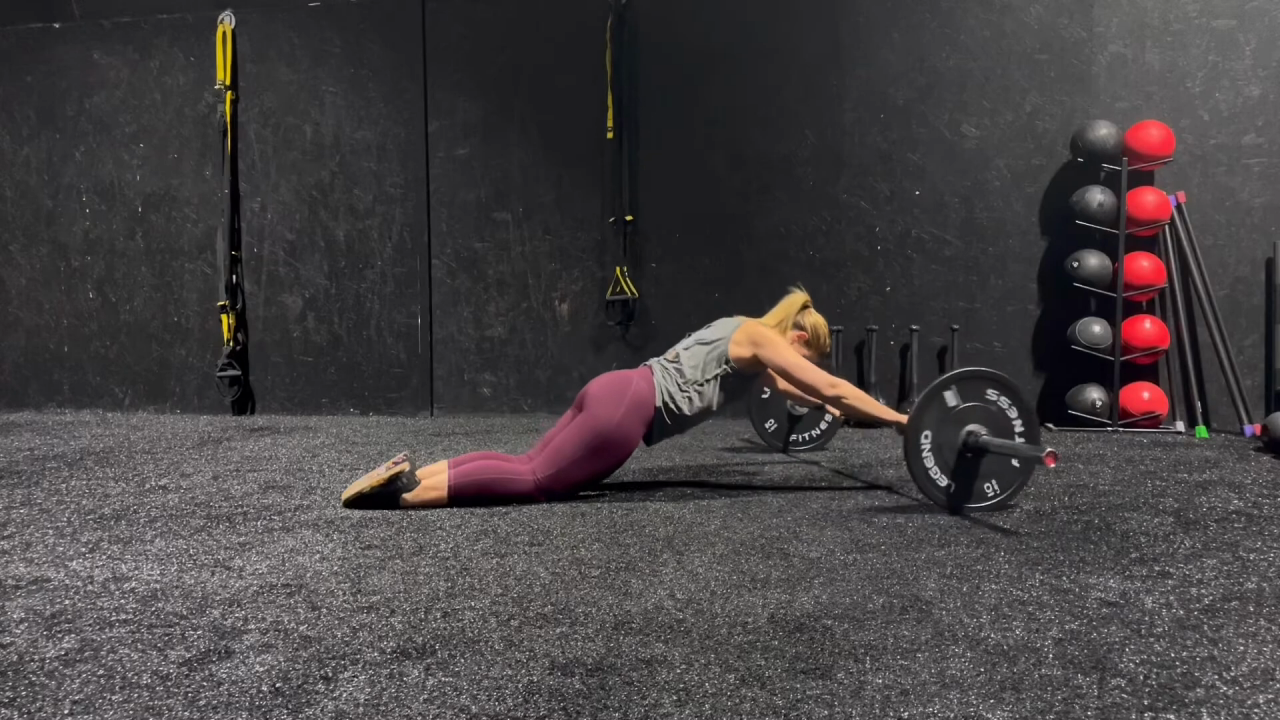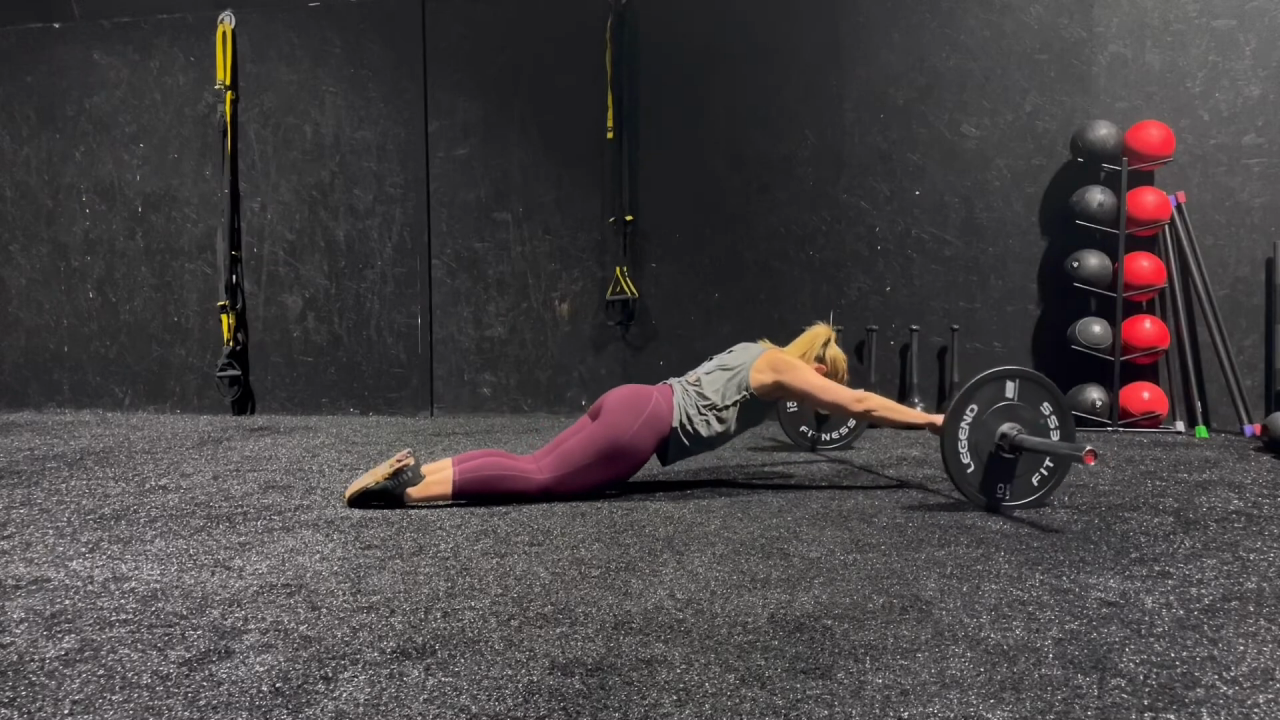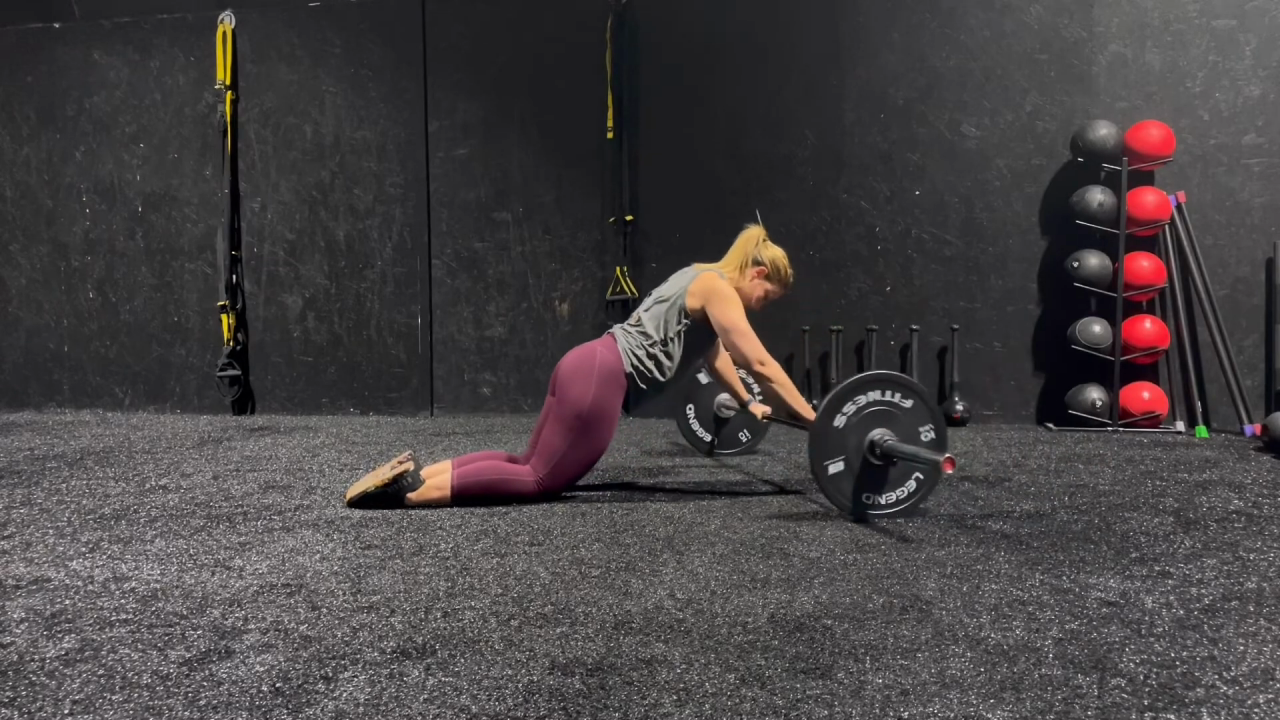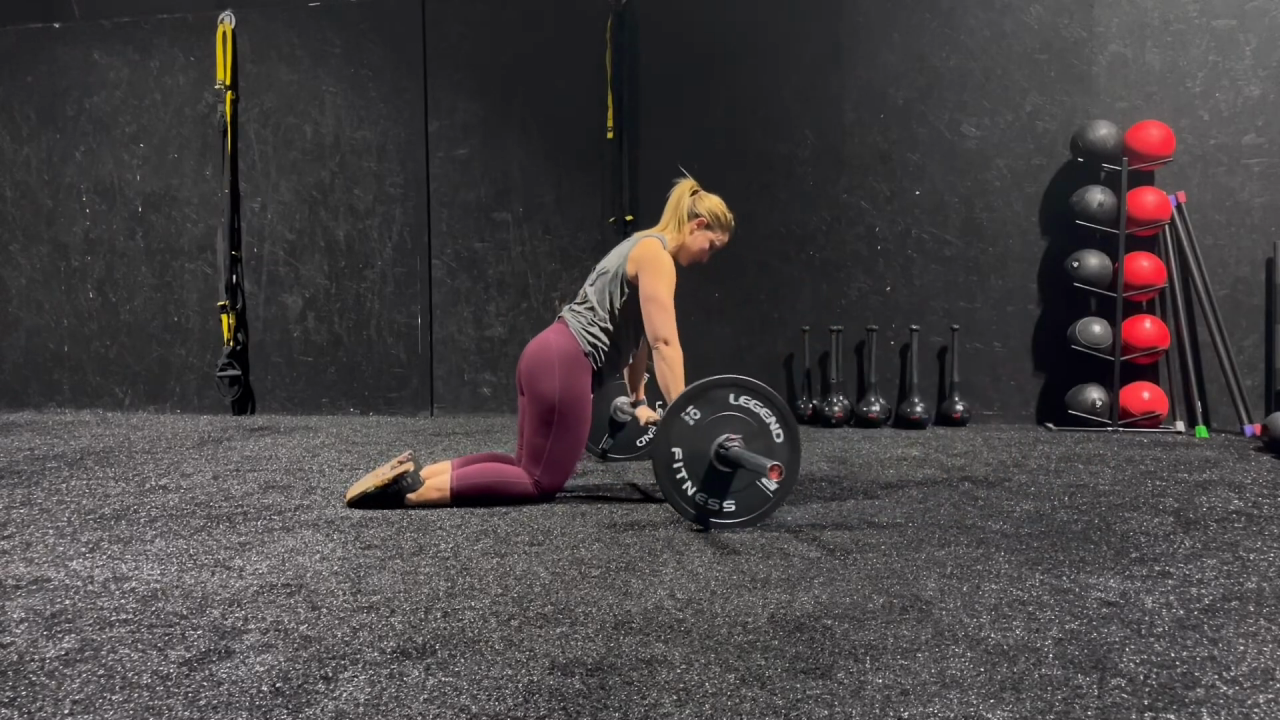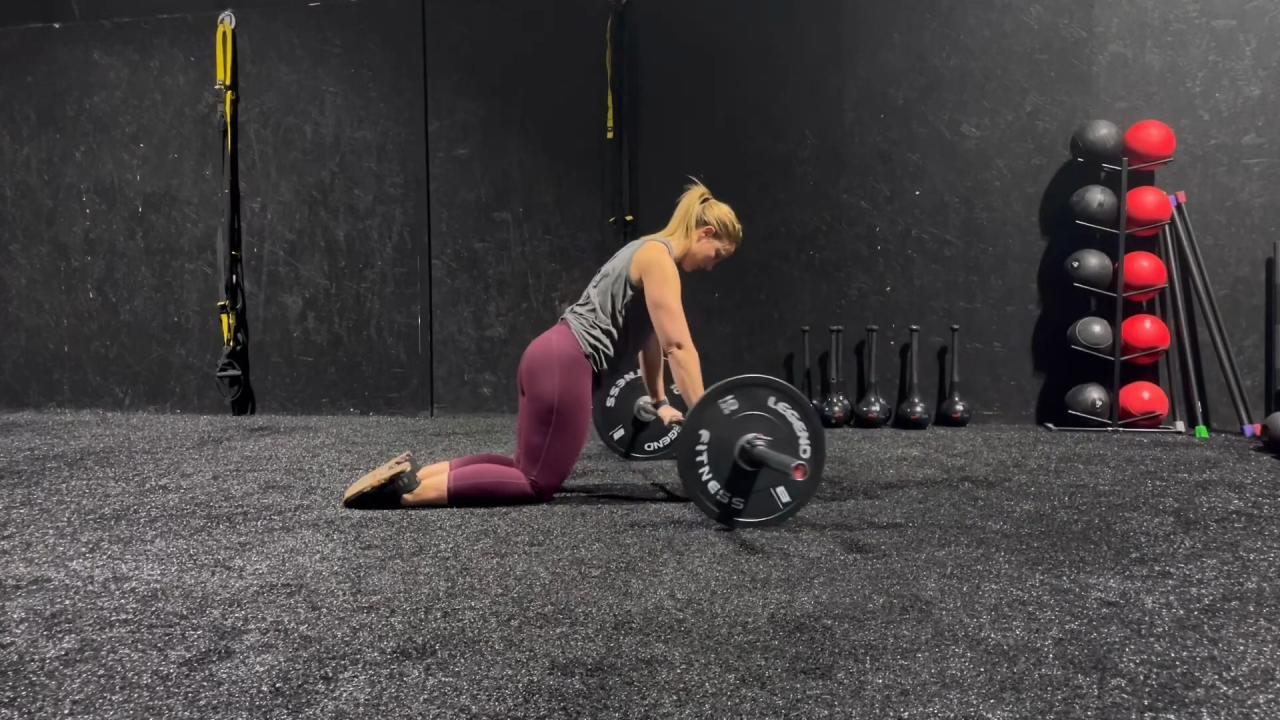
dt=1s
person 1, frame 1
left shoulder: (746, 335)
right shoulder: (763, 337)
left elbow: (779, 382)
right elbow: (831, 386)
left wrist: (829, 410)
right wrist: (899, 421)
left hip: (613, 394)
right hip: (628, 406)
left knee: (529, 468)
right knee: (535, 480)
left ankle: (411, 473)
right ankle: (407, 490)
person 1, frame 2
left shoulder: (762, 354)
right shoulder: (783, 368)
left elbow: (842, 400)
right elbow: (856, 402)
right wrist: (929, 421)
left hip: (629, 406)
right hip: (644, 422)
left knee: (534, 465)
right knee: (537, 478)
left ankle: (415, 469)
right ankle: (409, 487)
person 1, frame 3
left shoulder: (703, 278)
right shoulder: (719, 289)
left elbow: (716, 354)
right elbow: (761, 363)
left wrist: (748, 402)
right wrist: (813, 419)
left hip: (586, 367)
right hip: (601, 378)
left knee: (531, 467)
right knee: (540, 481)
left ankle: (417, 472)
right ankle: (413, 489)
person 1, frame 4
left shoulder: (645, 248)
right shoulder: (656, 255)
left elbow: (637, 335)
right elbow: (664, 343)
left wrist: (639, 401)
left hip: (551, 357)
right hip: (564, 363)
left knee: (531, 467)
right knee: (541, 484)
left ankle: (416, 472)
right ankle: (413, 489)
person 1, frame 5
left shoulder: (651, 253)
right shoulder: (660, 258)
left elbow: (650, 339)
right elbow: (679, 345)
left wrist: (660, 401)
left hip: (555, 359)
right hip: (566, 364)
left knee: (531, 470)
right knee: (538, 484)
left ankle: (415, 472)
right ankle: (409, 488)
